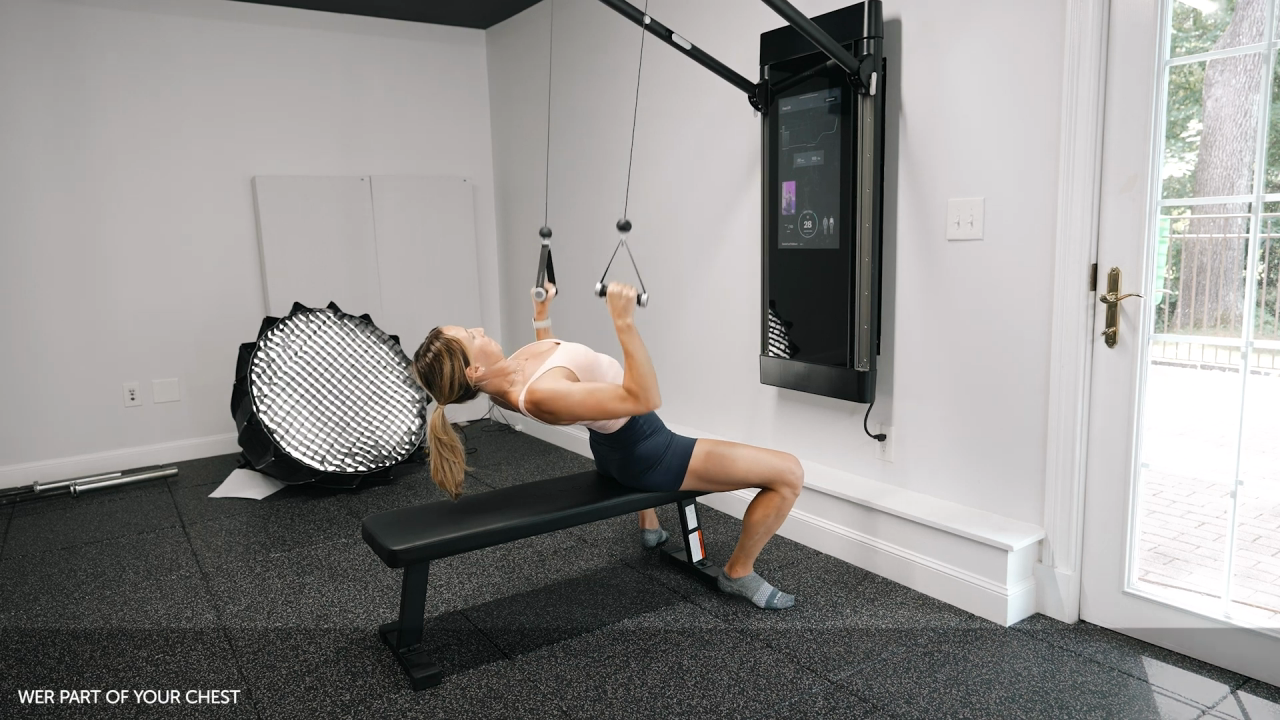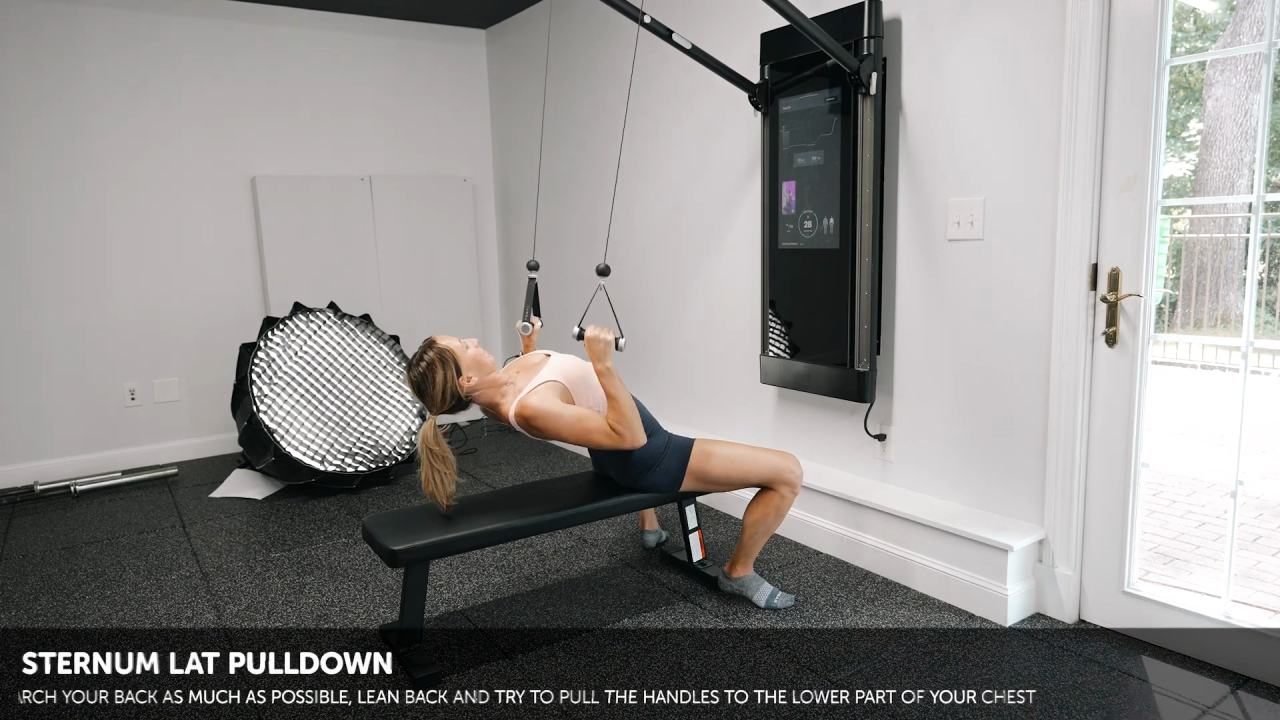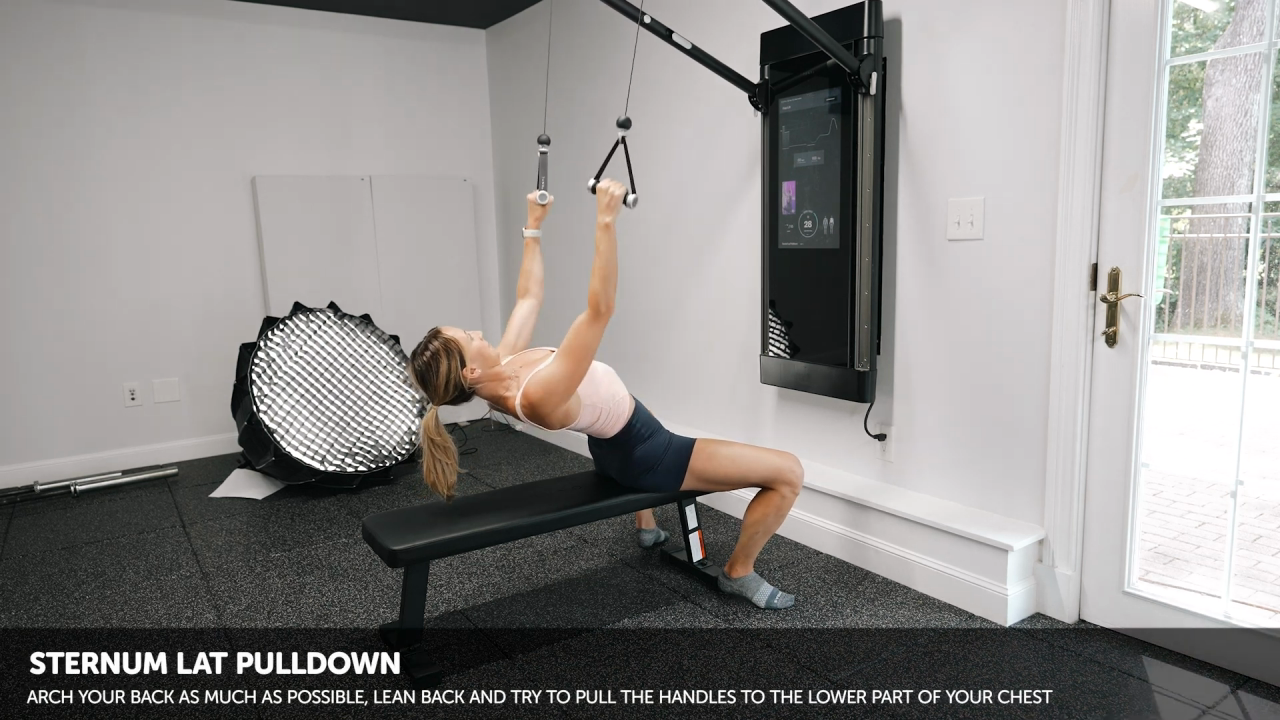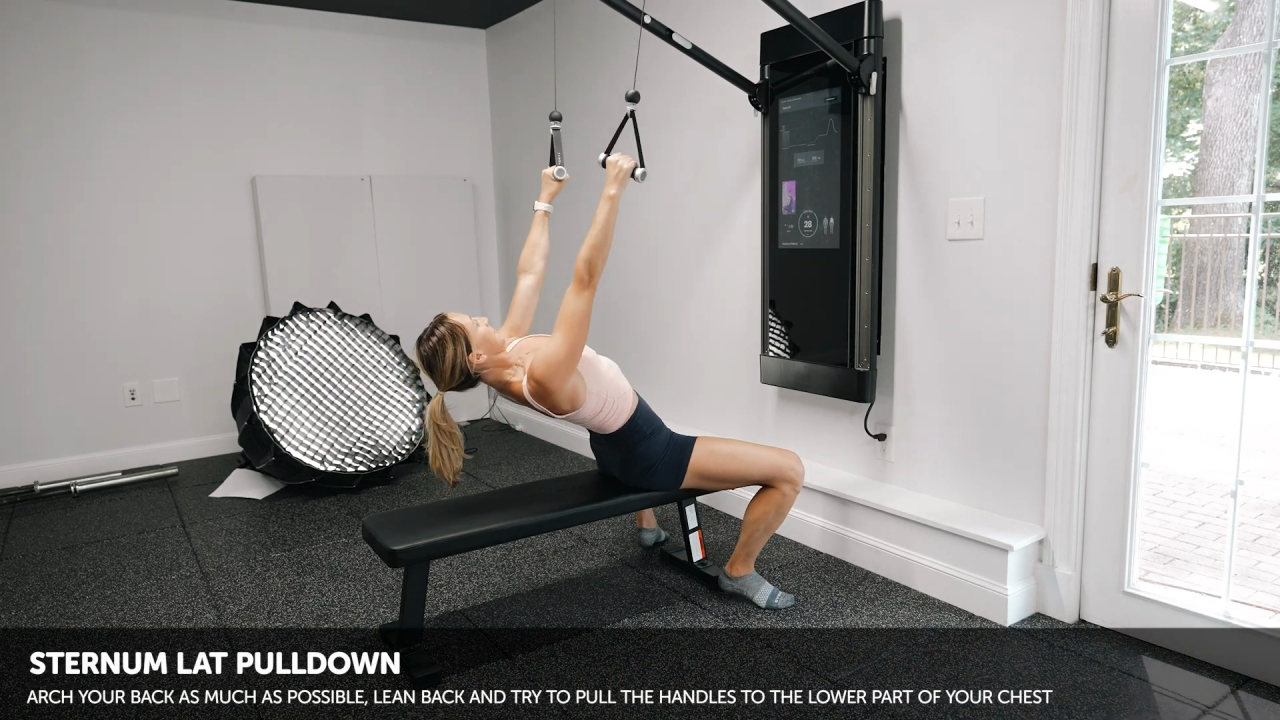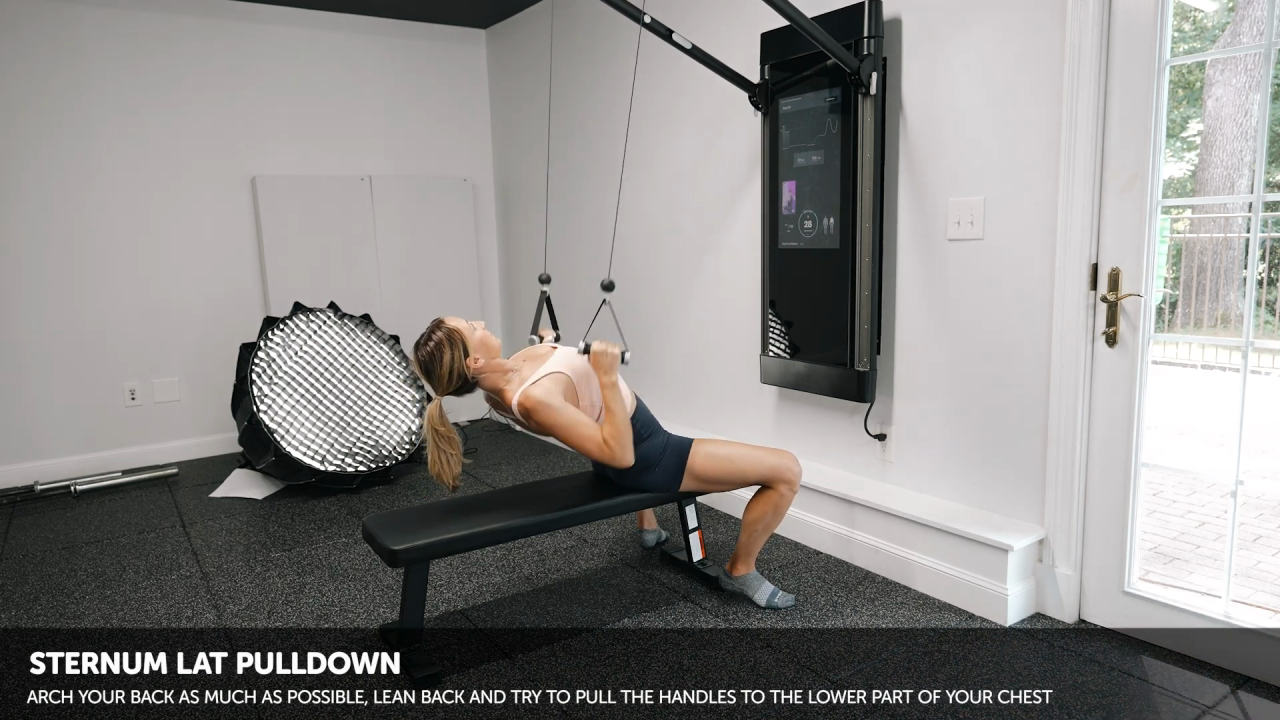
dt=1s
person 1, frame 1
left shoulder: (505, 377)
right shoulder: (540, 393)
right elbow: (646, 398)
left wrist: (542, 312)
right wrist: (623, 321)
left hip: (615, 444)
right hip: (645, 453)
right knee: (788, 473)
left ankle: (649, 525)
right ankle: (738, 573)
person 1, frame 2
left shoulder: (498, 390)
right shoulder: (529, 409)
right elbow: (631, 435)
left wrist: (529, 347)
right wrist: (602, 363)
left hip: (613, 453)
right hip: (644, 459)
right knee: (788, 471)
left ankle: (650, 527)
right ankle: (739, 573)
person 1, frame 3
left shoulder: (500, 369)
right shoulder: (536, 397)
left elbow: (529, 298)
right elbow: (600, 310)
left wrist: (533, 226)
right wrist: (605, 220)
left hip: (617, 447)
right hip: (645, 456)
right knee: (788, 471)
left ankle: (646, 527)
right ankle: (738, 574)
person 1, frame 4
left shoulder: (506, 355)
right shoulder: (542, 376)
left elbow: (530, 272)
right elbow: (586, 278)
left wrist: (545, 199)
right wrist: (612, 191)
left hip: (618, 446)
right hip: (646, 454)
right knee: (789, 470)
left ankle: (647, 526)
right ankle: (739, 573)
person 1, frame 5
left shoulder: (503, 380)
right shoulder: (533, 398)
right elbow: (622, 454)
left wrist: (545, 350)
right wrist: (607, 377)
left hip: (633, 442)
right hip: (645, 457)
right knee: (786, 470)
left ankle: (648, 526)
right ankle: (740, 572)
